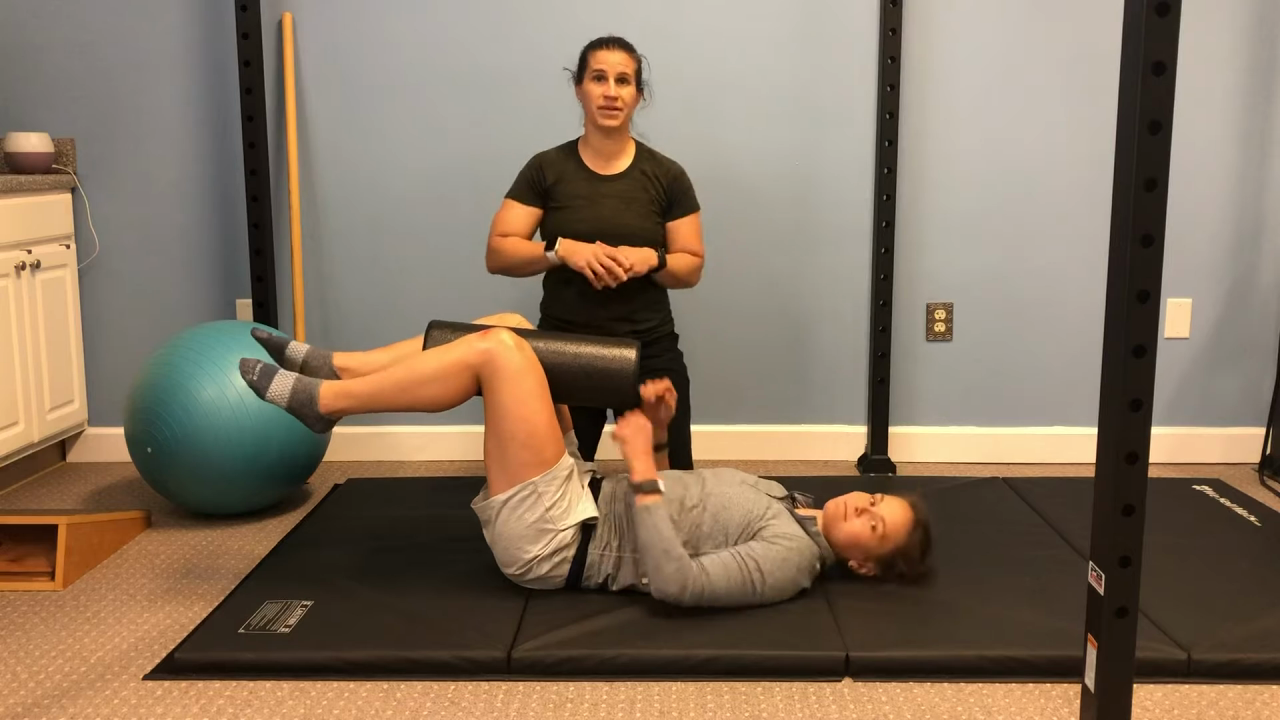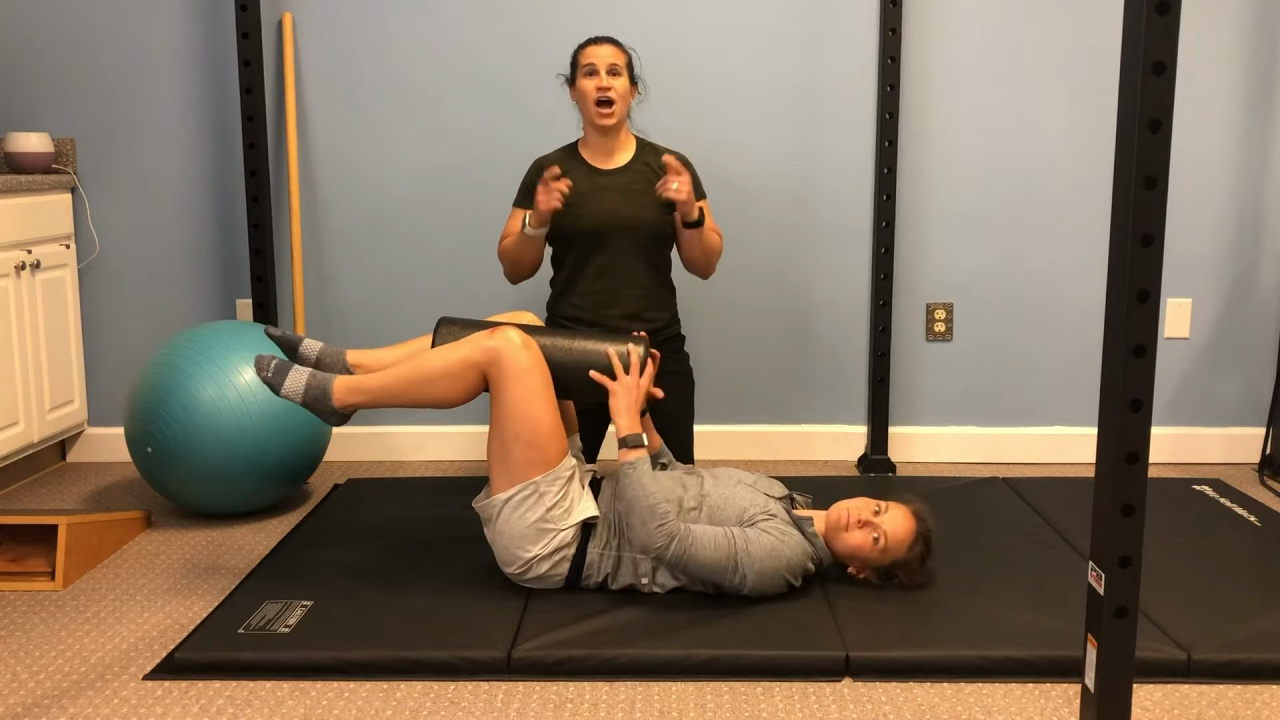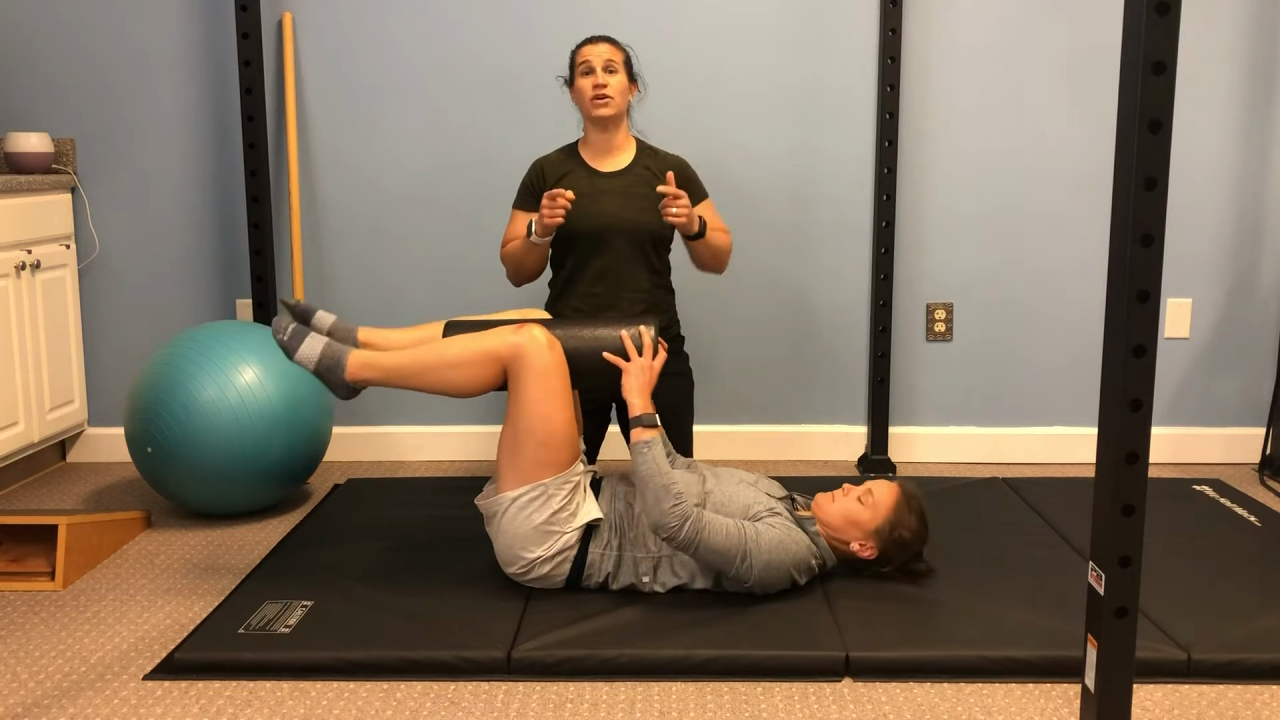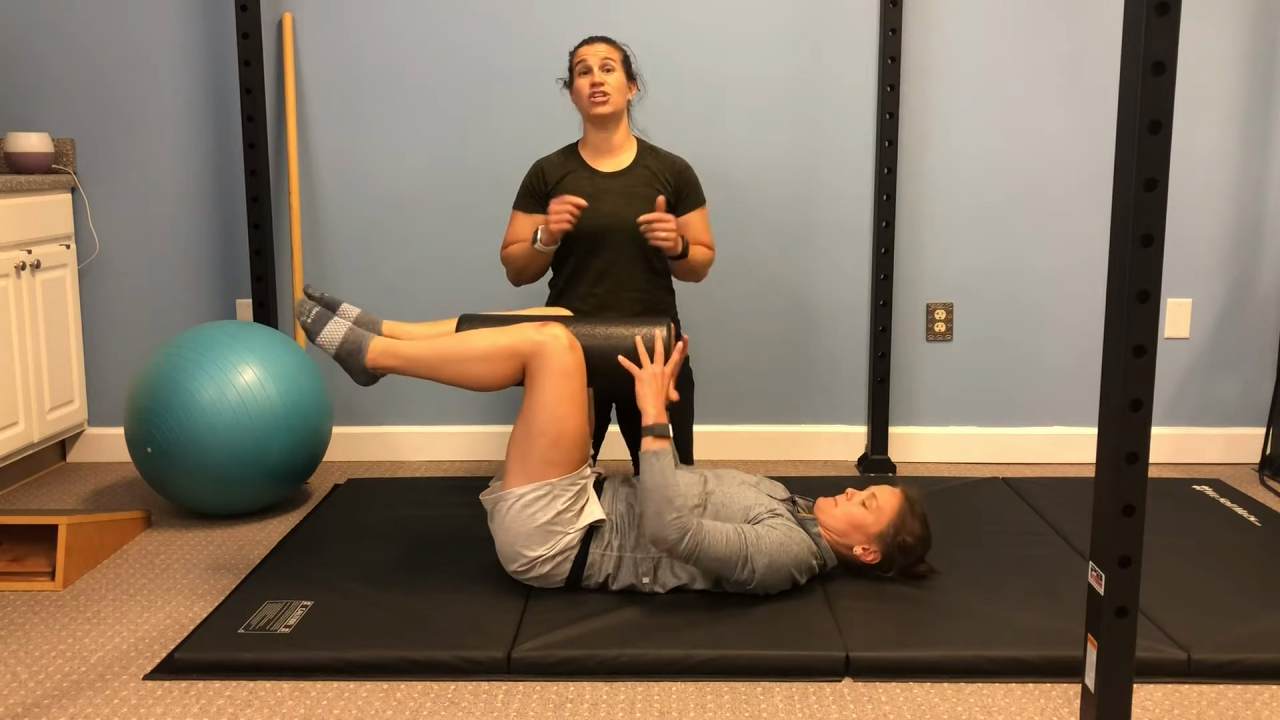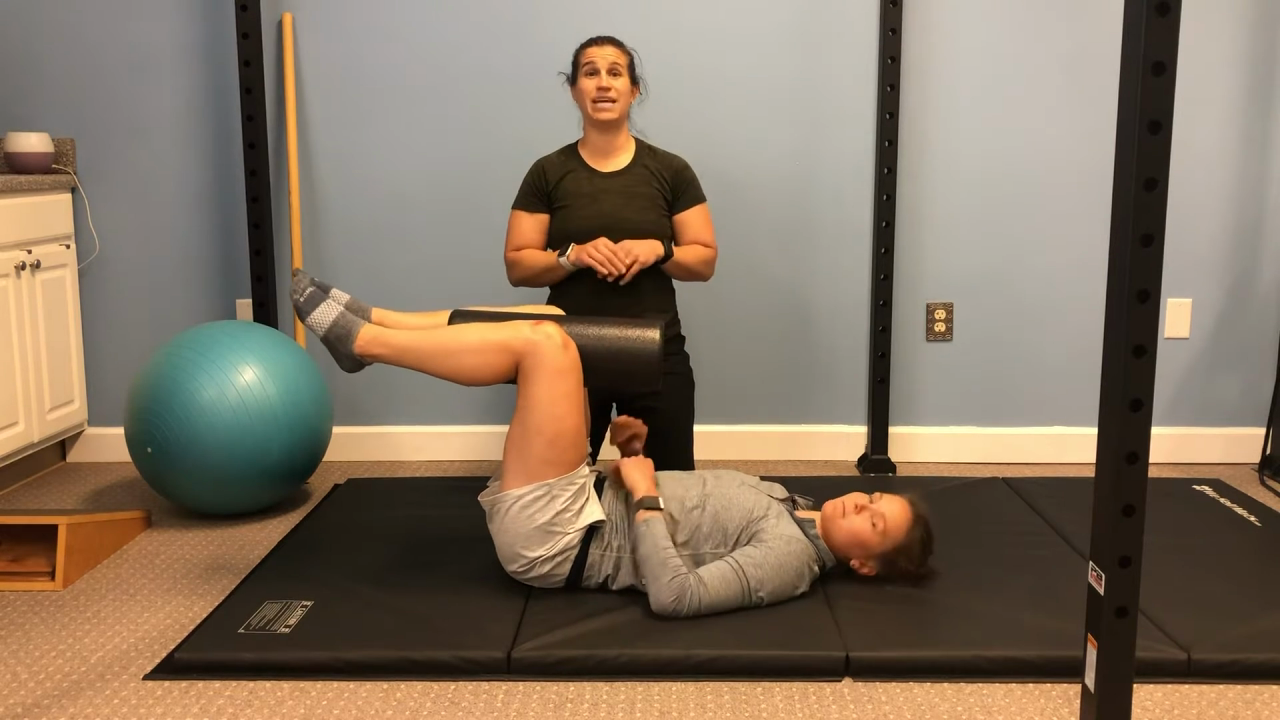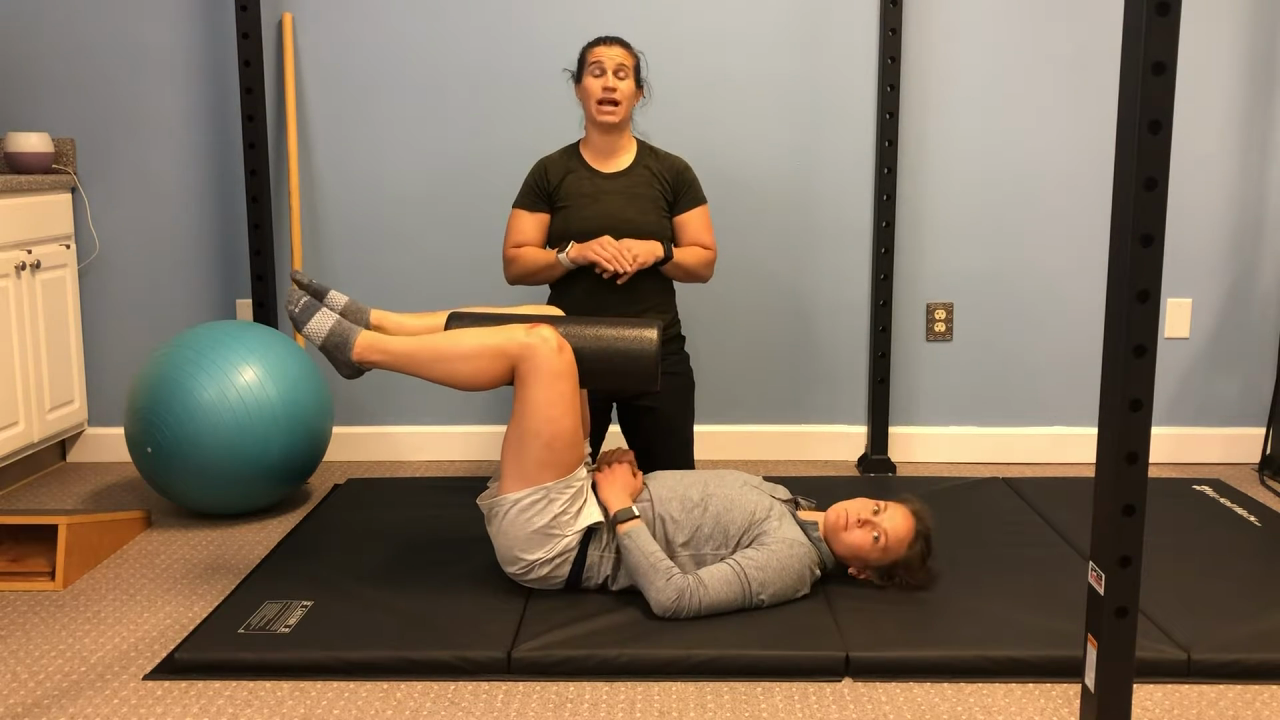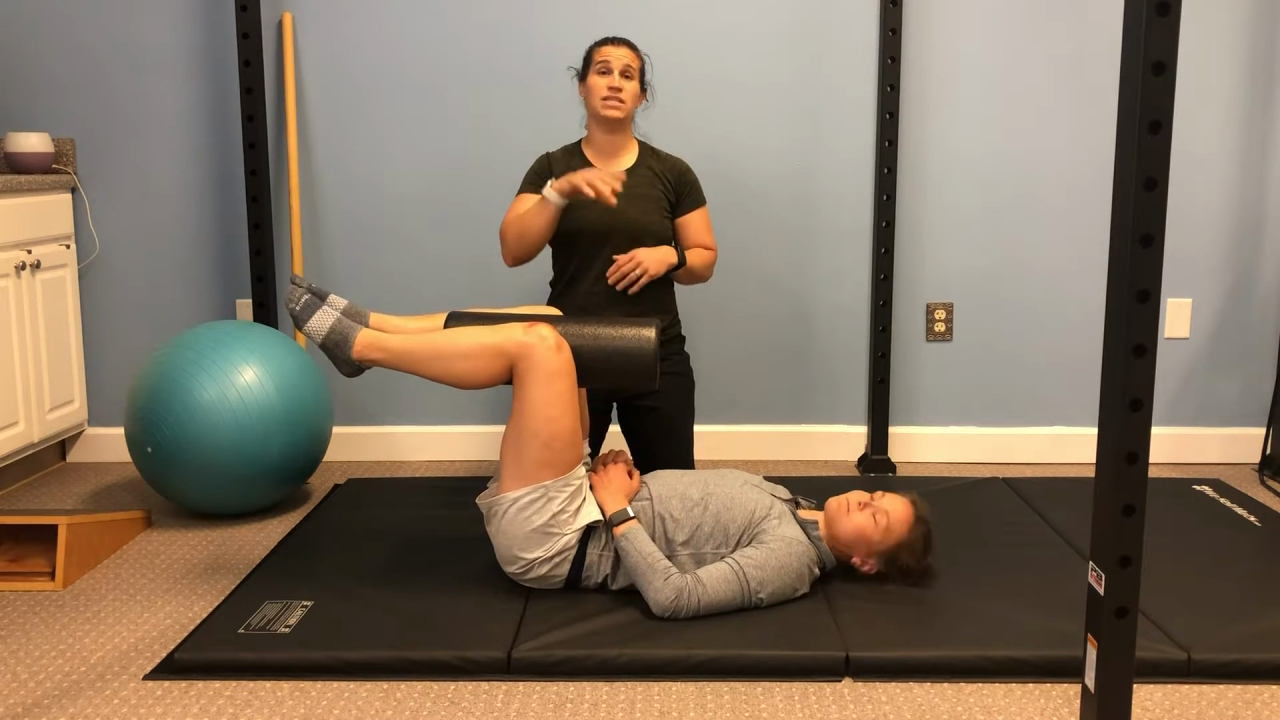
dt=0.5s
person 1, frame 1
left shoulder: (794, 556)
right shoulder: (789, 506)
left elbow: (674, 581)
left wrist: (641, 469)
right wrist: (657, 428)
left hip: (550, 541)
right hip: (585, 499)
left knee: (500, 352)
right knee: (508, 328)
left ankle: (320, 399)
right ankle: (328, 365)
person 1, frame 2
left shoulder: (781, 557)
right shoulder: (791, 506)
left elbow: (659, 537)
left wrist: (625, 424)
right wrist: (644, 415)
left hip: (548, 539)
right hip: (582, 498)
left knee: (506, 348)
right knee: (521, 326)
left ankle: (332, 393)
right ankle: (344, 364)
person 1, frame 3
left shoulder: (784, 553)
right shoulder: (787, 506)
left elbow: (670, 518)
right elbow: (682, 477)
left wrist: (639, 408)
right wrist: (647, 401)
left hip: (548, 540)
right hip: (588, 498)
left knee: (530, 347)
right knee: (535, 323)
left ankle: (348, 368)
right ankle: (353, 340)
person 1, frame 4
left shoulder: (788, 553)
right shoulder: (789, 507)
left elbow: (670, 531)
left wrist: (654, 412)
right wrist: (659, 395)
left hip: (549, 539)
right hip: (591, 502)
left knee: (551, 344)
right knee: (557, 323)
left ankle: (368, 353)
right ankle: (372, 331)
person 1, frame 5
left shoulder: (791, 558)
right shoulder: (784, 505)
left elbow: (675, 595)
left wrist: (646, 497)
right wrist: (636, 450)
left hip: (551, 539)
right hip: (589, 499)
left knee: (544, 344)
right knee: (547, 320)
left ankle: (360, 340)
right ankle: (366, 319)
person 1, frame 6
left shoulder: (791, 563)
right shoulder: (786, 503)
left elbow: (674, 596)
left wrist: (622, 509)
right wrist: (628, 475)
left hip: (552, 541)
right hip: (585, 508)
left knee: (538, 346)
right knee: (546, 321)
left ankle: (357, 348)
right ankle: (365, 321)
person 1, frame 7
left shoulder: (791, 559)
right shoulder: (783, 503)
left elbow: (673, 595)
left wrist: (617, 510)
right wrist: (626, 479)
left hip: (553, 539)
right hip: (584, 505)
left knee: (537, 343)
right knee: (545, 323)
left ankle: (358, 344)
right ankle: (364, 324)
person 2, frame 1
left shoulder: (666, 175)
right shoulder: (546, 169)
left elbow: (692, 267)
right elbow: (498, 254)
left wrist: (651, 259)
right wrist: (564, 249)
left hip: (650, 354)
person 2, frame 2
left shoulder: (669, 167)
right shoulder: (549, 171)
left elbow: (705, 265)
right elbow: (514, 270)
left wrist: (691, 211)
right wrist: (539, 220)
left hip: (657, 353)
person 2, frame 3
left shoulder: (669, 169)
right shoulder: (547, 171)
left elbow: (719, 260)
right elbow: (515, 272)
left wrist: (691, 226)
right wrist: (541, 230)
person 2, frame 4
left shoulder: (672, 170)
right shoulder: (547, 173)
left elbow: (701, 263)
right elbow: (515, 269)
left wrist: (675, 244)
right wrist: (546, 234)
person 2, frame 5
left shoulder: (671, 170)
right shoulder: (547, 173)
left elbow: (704, 261)
right elbow: (517, 266)
left wrist: (656, 250)
right wrist: (574, 256)
left hip: (657, 356)
person 2, frame 6
left shoulder: (672, 172)
right shoulder: (549, 173)
left elbow: (704, 262)
right elbow: (515, 264)
left wrist: (656, 252)
right wrist: (574, 253)
left hip: (657, 357)
person 2, frame 7
left shoulder: (673, 173)
right shoulder: (552, 168)
left elbow: (705, 260)
right elbow: (512, 251)
left wrist: (670, 257)
right wrist: (562, 189)
left hip: (657, 357)
